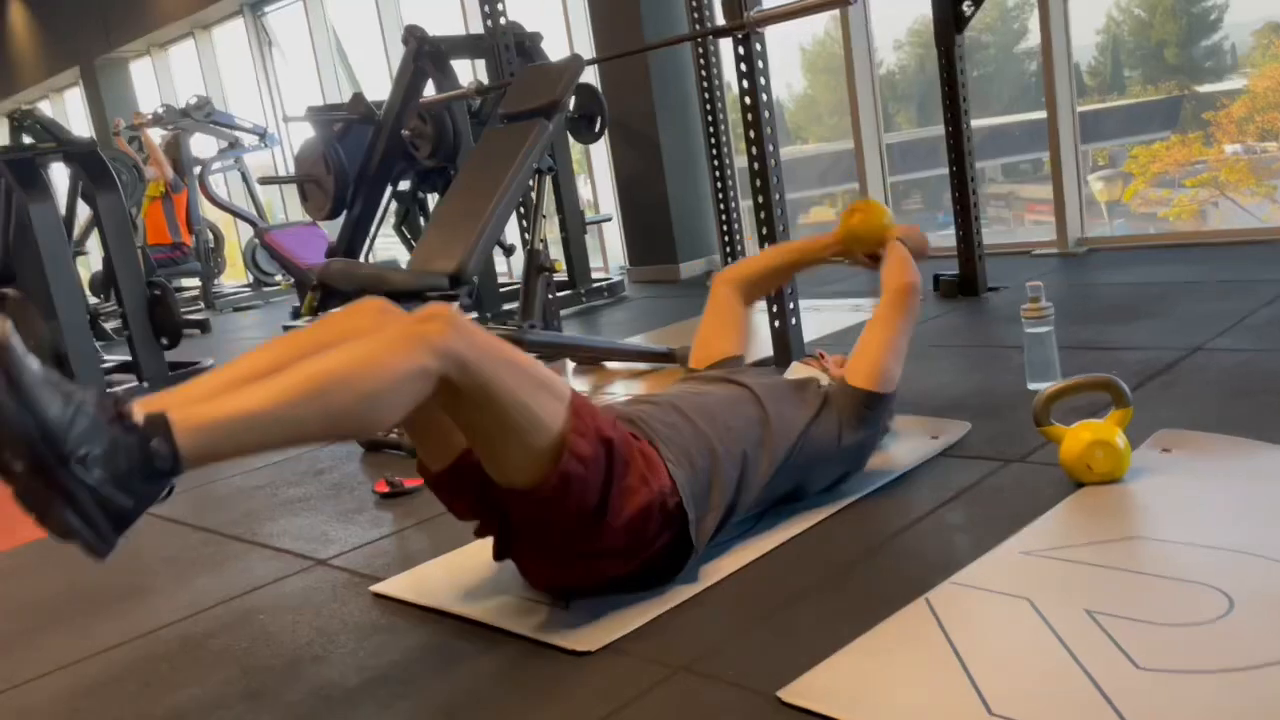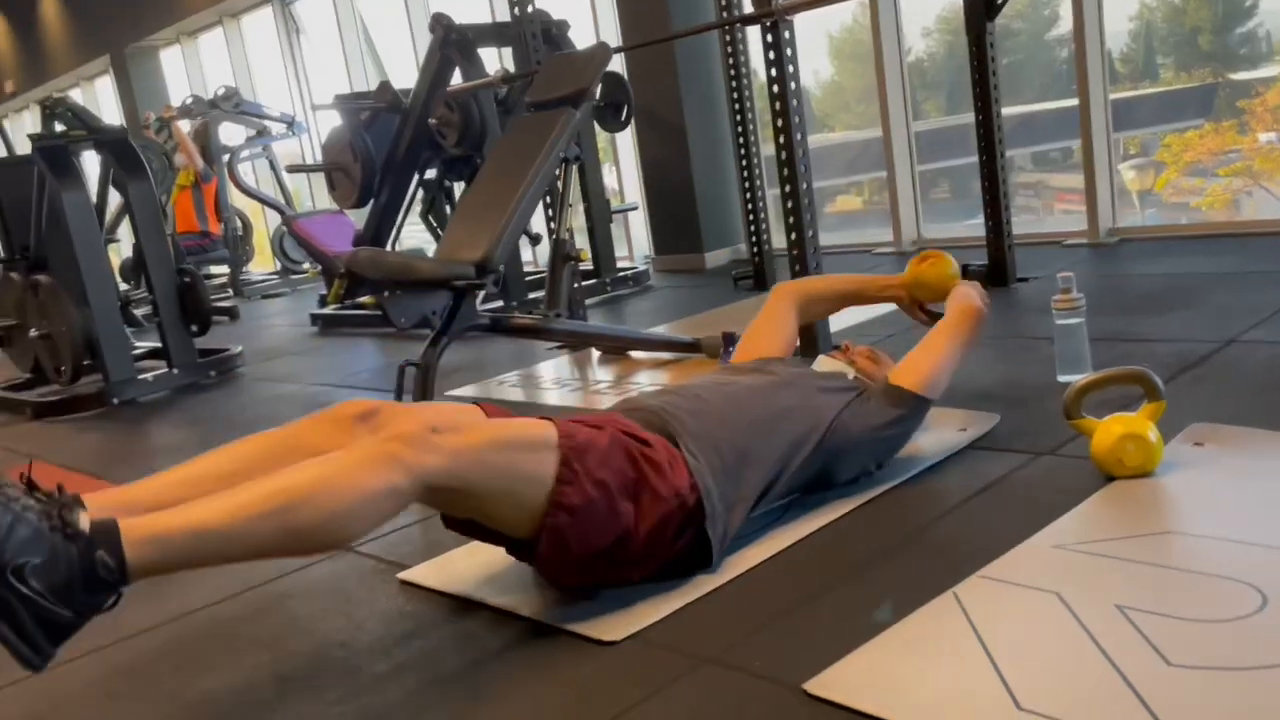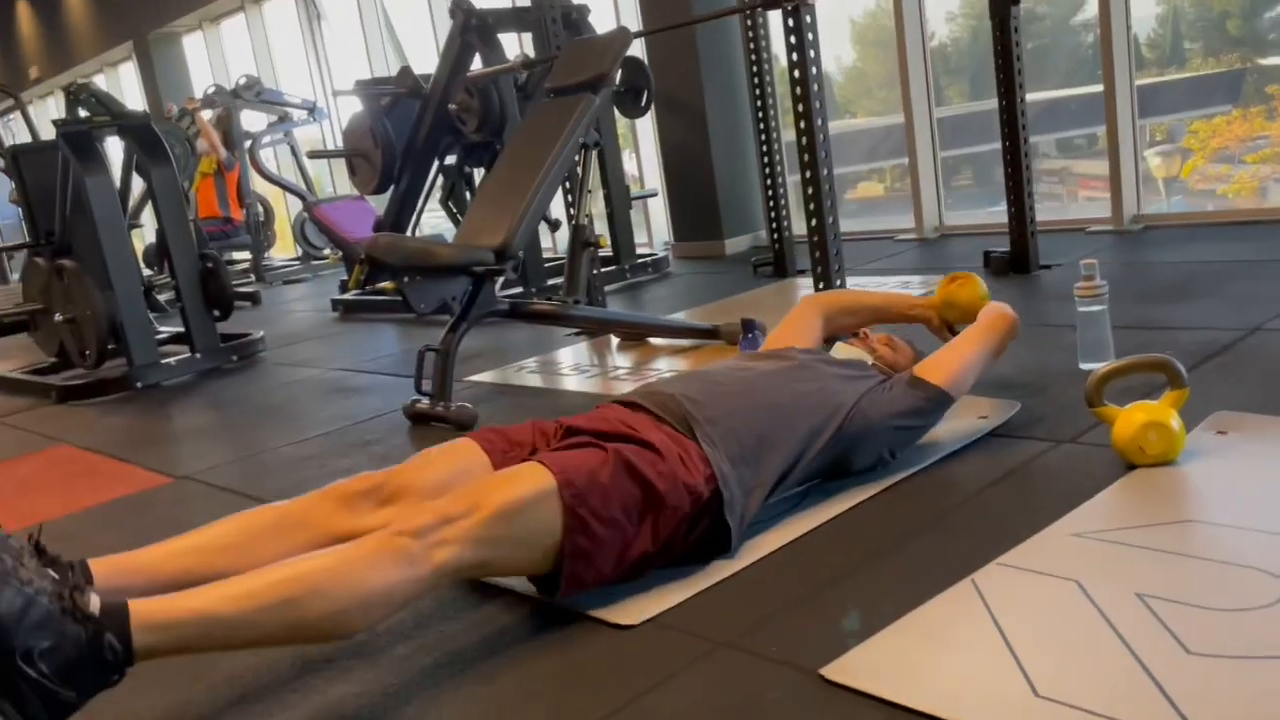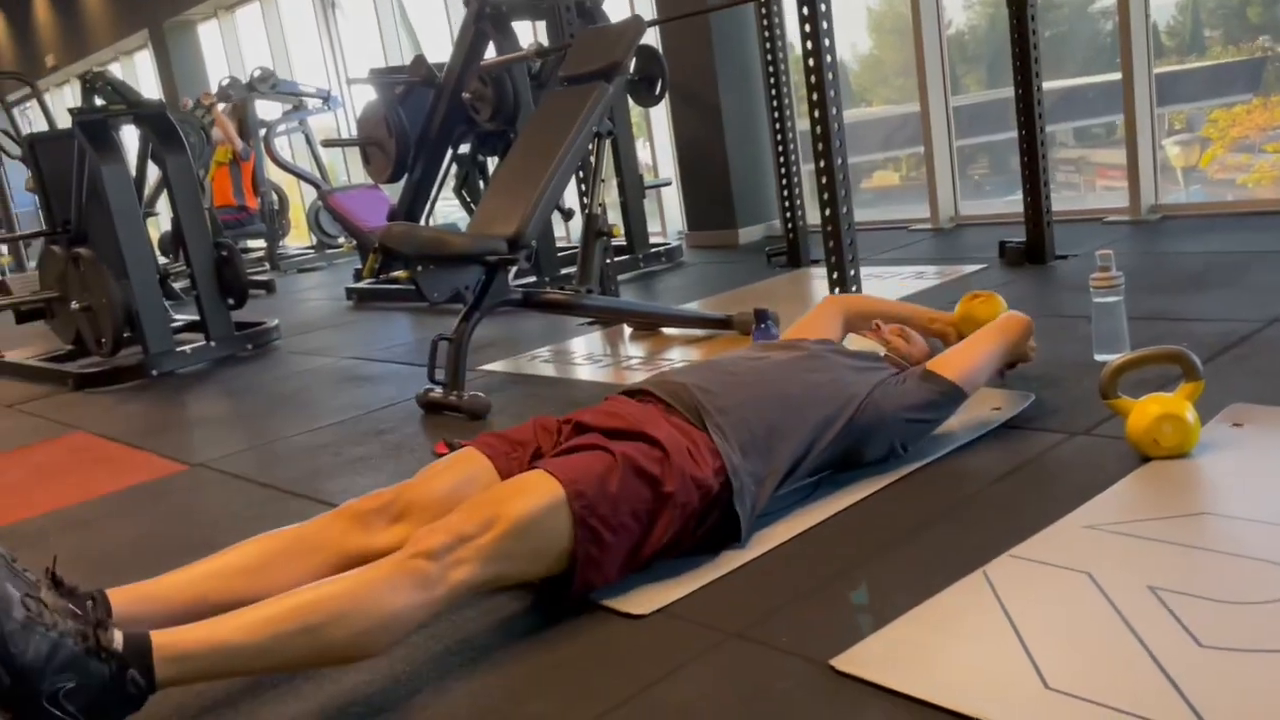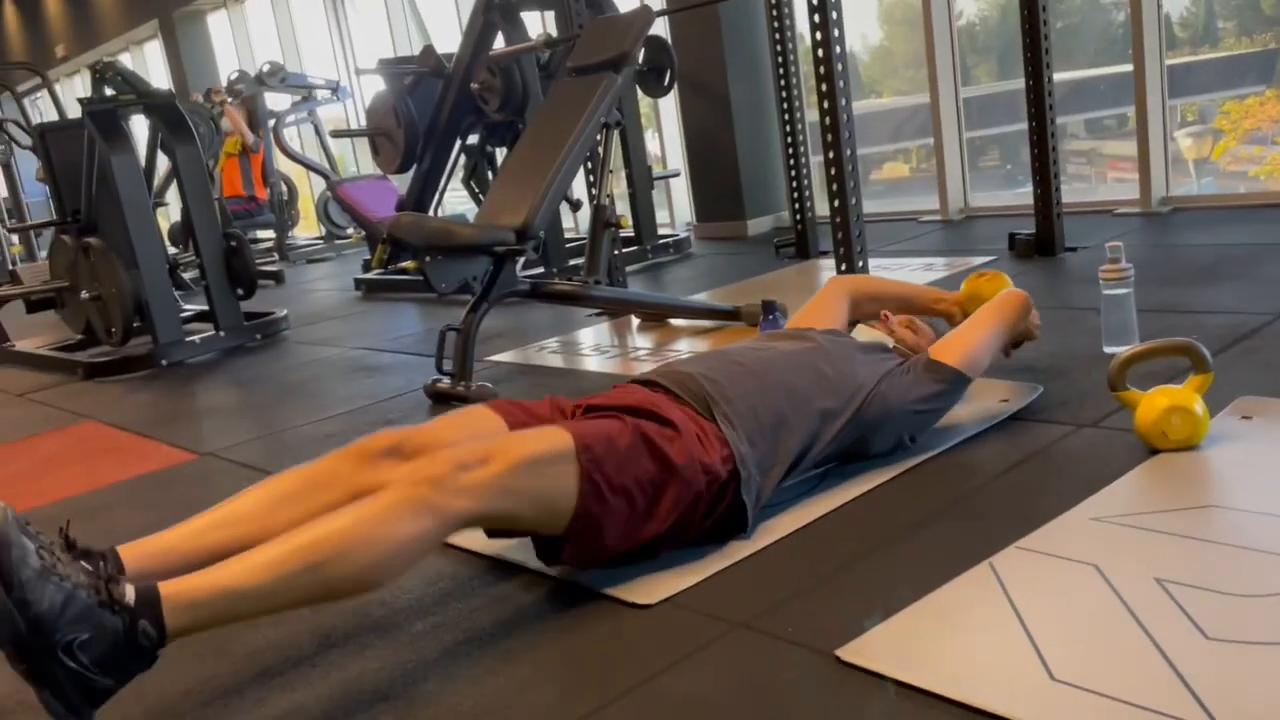
dt=0.2s
person 1, frame 1
left shoulder: (834, 427)
right shoulder: (734, 383)
left elbow: (898, 304)
right elbow: (732, 286)
left wrist: (894, 250)
right wrist: (836, 242)
left hip: (632, 515)
right hip: (547, 503)
left knee: (437, 335)
right knee: (372, 318)
left ankle: (133, 456)
right ankle: (115, 431)
person 1, frame 2
left shoulder: (863, 423)
right shoulder: (779, 379)
left elbow: (953, 337)
right elbow: (787, 295)
left wrist: (959, 301)
right wrist: (897, 280)
left hip: (661, 494)
right hip: (601, 439)
left knee: (410, 452)
right knee: (362, 422)
left ankle: (88, 564)
person 1, frame 3
left shoulder: (880, 406)
right shoulder: (802, 366)
left elbow: (982, 341)
right elbow: (816, 303)
left wrist: (985, 315)
right wrist: (928, 299)
left hip: (678, 477)
right hip: (609, 428)
left knee: (429, 541)
right knee: (371, 500)
right ankle: (83, 587)
person 1, frame 4
left shoulder: (895, 397)
right shoulder: (817, 357)
left elbow: (1006, 341)
right elbow: (840, 299)
left wrist: (1005, 325)
right wrist: (947, 311)
left hip: (685, 466)
right hip: (616, 421)
left knee: (446, 557)
right knee: (385, 518)
right ankle: (99, 616)
person 1, frame 5
left shoulder: (902, 387)
right shoulder: (827, 346)
left elbow: (997, 327)
right elbow: (847, 283)
left wrist: (1003, 307)
right wrist: (953, 288)
left hip: (690, 453)
right hip: (622, 408)
left knee: (449, 486)
right knee: (388, 455)
left ankle: (133, 623)
right ankle: (111, 573)
